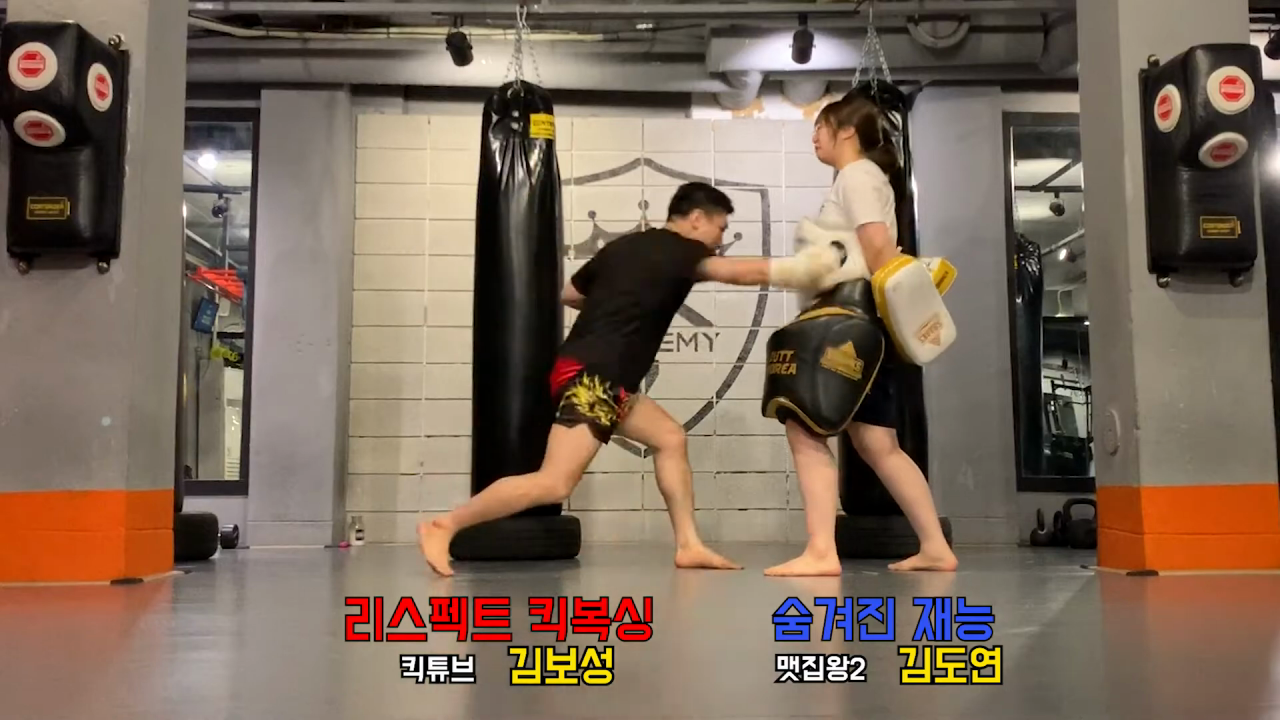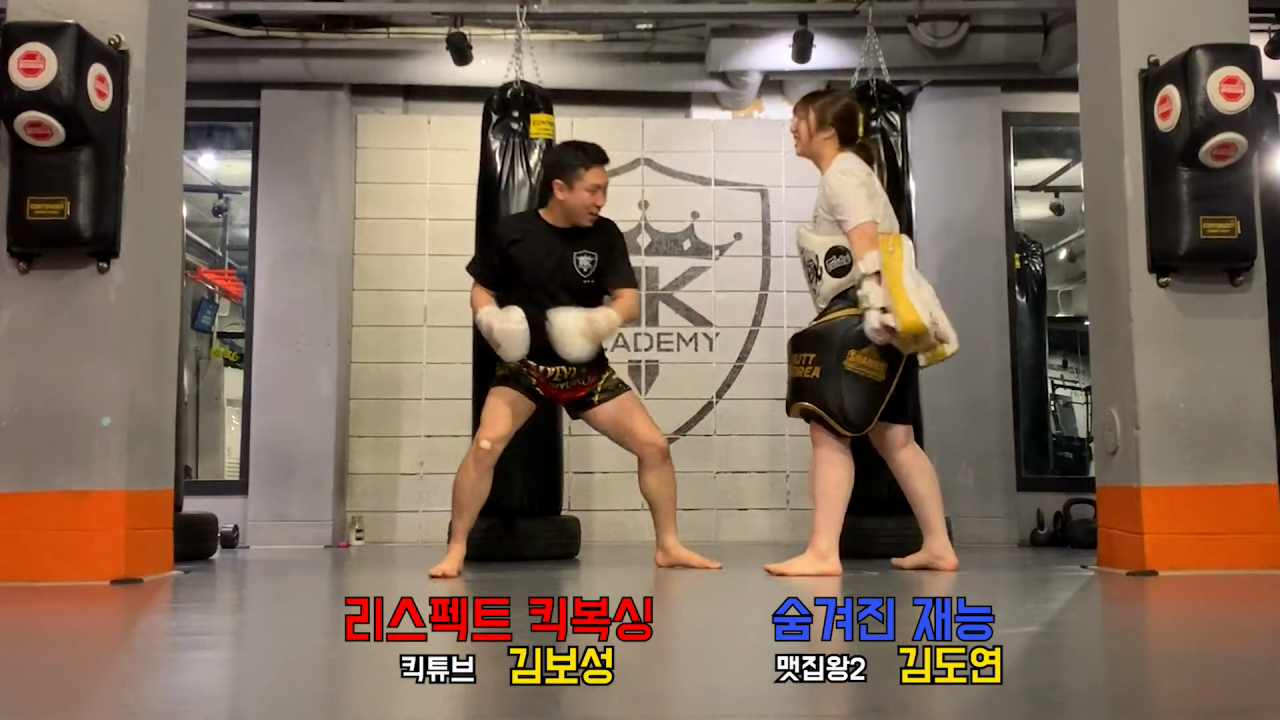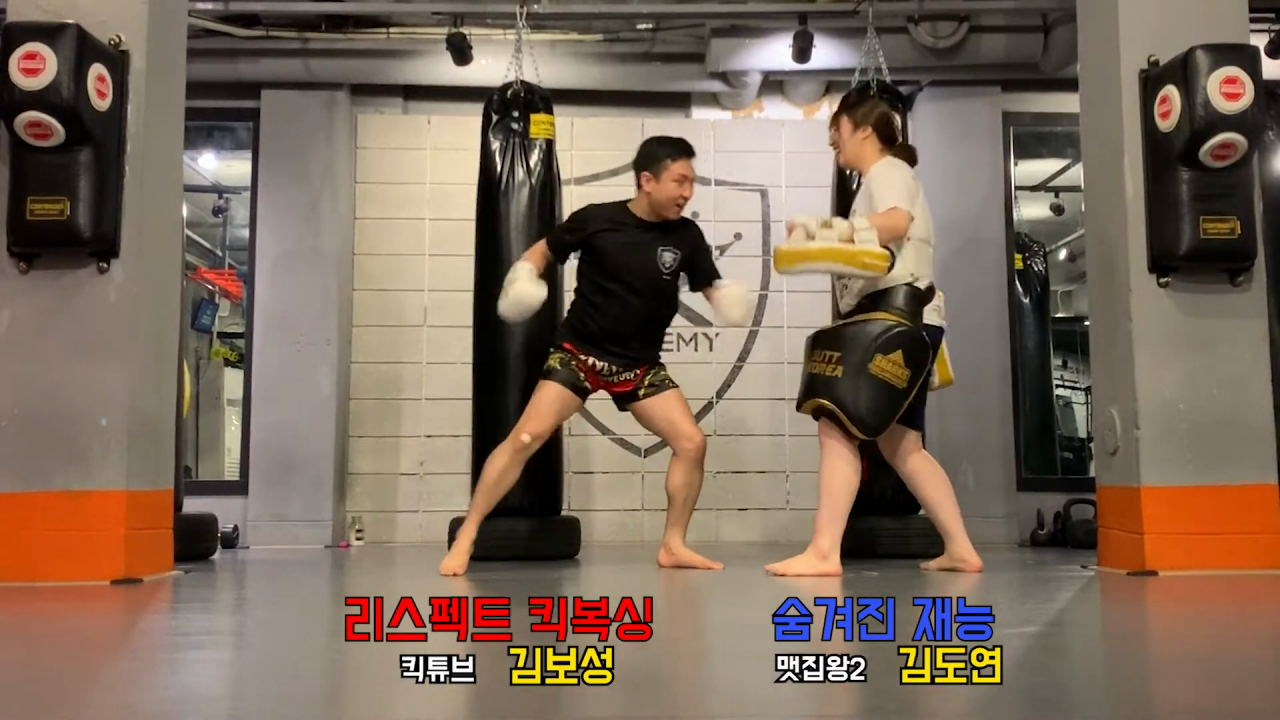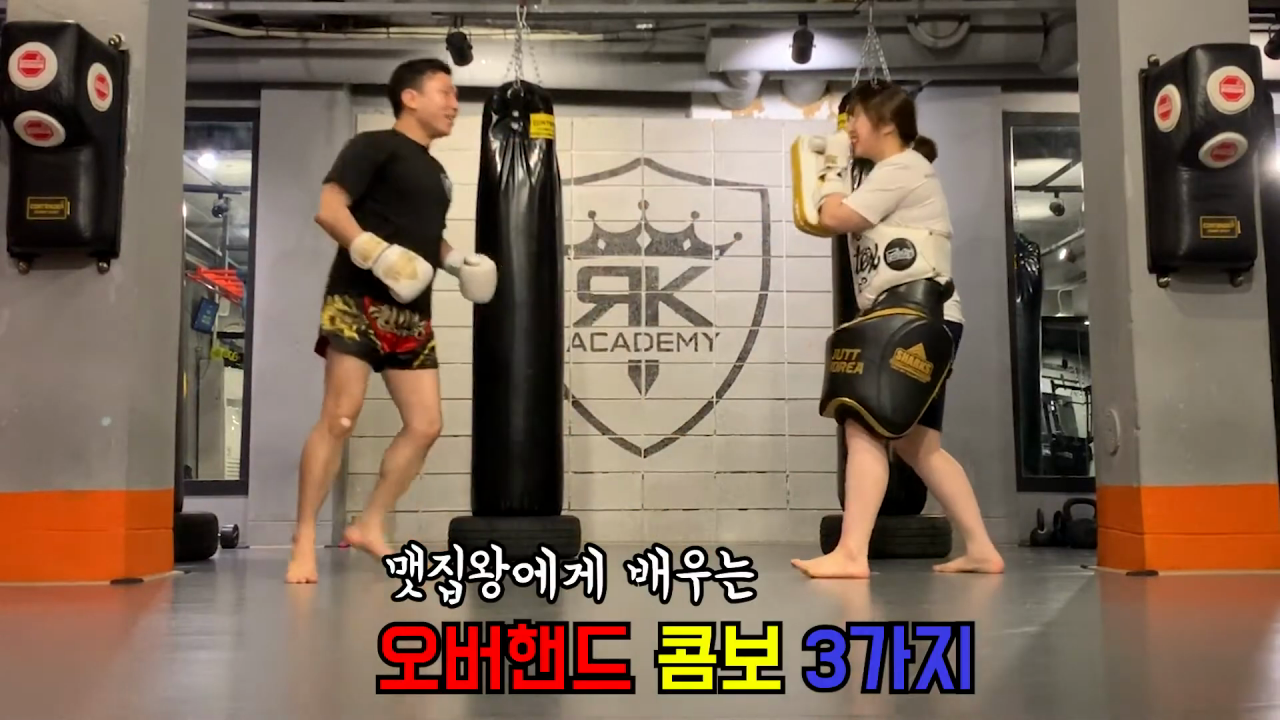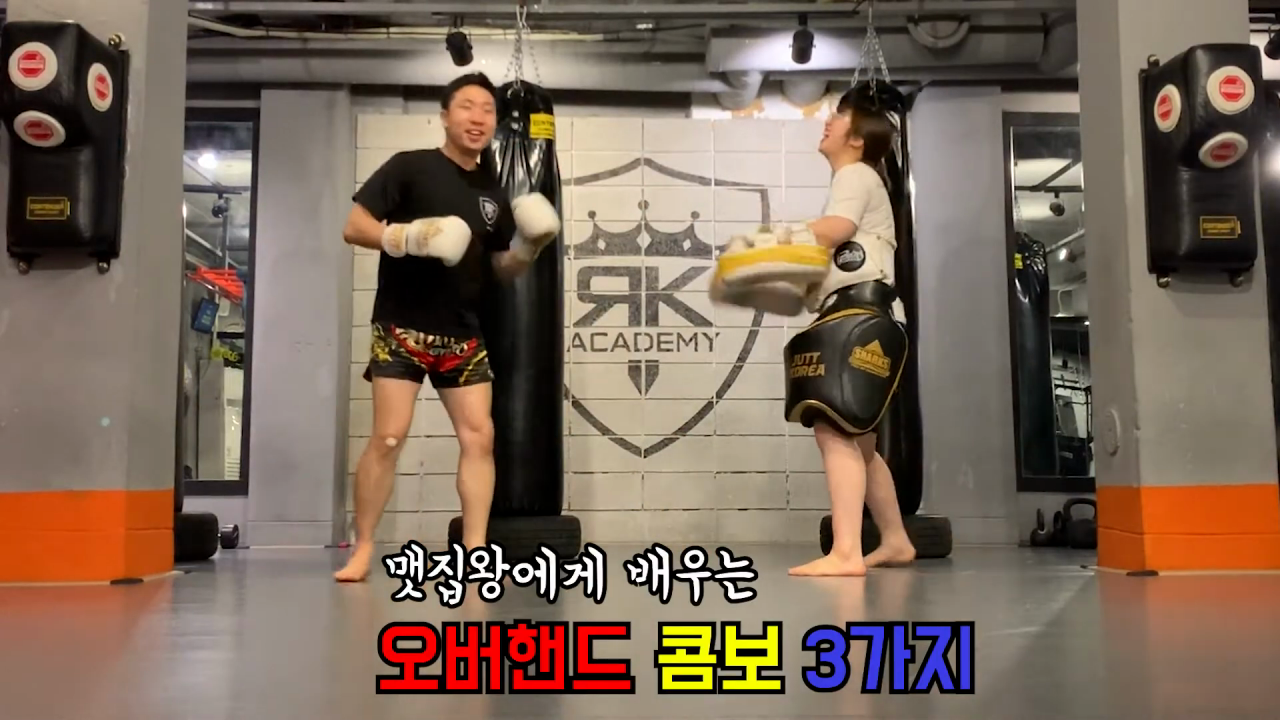
dt=1s
person 1, frame 1
left shoulder: (856, 175)
right shoulder: (863, 179)
left elbow: (878, 246)
right elbow: (882, 252)
left knee: (805, 429)
right knee: (877, 444)
left ankle: (821, 552)
right ankle: (935, 549)
person 1, frame 2
left shoulder: (839, 175)
right shoulder: (849, 172)
left elbow: (867, 243)
right elbow: (883, 244)
right hip: (878, 320)
left knee: (829, 429)
right knee: (893, 438)
left ankle: (823, 553)
right ankle: (938, 546)
person 1, frame 3
left shoulder: (889, 171)
right shoulder: (878, 180)
left elbow: (894, 224)
left knee: (838, 427)
right knee: (902, 445)
left ankle: (824, 551)
right ankle: (960, 548)
person 1, frame 4
left shoulder: (902, 171)
right shoulder: (900, 174)
left elbow: (835, 217)
left wrist: (832, 168)
left knee: (864, 429)
right knee: (916, 442)
left ankle: (851, 553)
right ankle: (981, 549)
person 1, frame 5
left shoulder: (857, 176)
right shoulder: (854, 183)
left elbow: (831, 232)
right elbow: (825, 266)
left knee: (836, 432)
right knee: (852, 437)
left ankle: (846, 553)
right ankle: (896, 540)
person 2, frame 1
left shoulder: (623, 246)
right shoulder: (680, 248)
left elbow: (572, 293)
right elbow: (731, 271)
right wrist: (791, 269)
left hip: (606, 379)
right hip: (592, 378)
left knee: (671, 439)
right knee: (553, 485)
left ankle: (688, 545)
right ankle: (443, 527)
person 2, frame 2
left shoulder: (605, 235)
right shoulder: (512, 232)
left elbow: (629, 302)
right elbow: (481, 291)
left wrist: (596, 324)
right wrist: (492, 321)
left hip: (587, 369)
right hip: (525, 365)
left knee: (654, 446)
right knee: (487, 444)
left ankle: (669, 546)
right ankle: (456, 550)
person 2, frame 3
left shoulder: (687, 236)
right shoulder: (595, 220)
left elbow: (715, 292)
right elbow: (542, 251)
left wrist: (733, 299)
right wrist: (522, 277)
left hip: (640, 365)
right hip: (578, 353)
left knee: (692, 442)
right knee: (525, 437)
left ankle: (673, 545)
right ankle: (465, 538)
person 2, frame 4
left shoulder: (434, 169)
right shoulder: (374, 146)
right elbow: (328, 210)
left wrist: (459, 261)
right wrist: (381, 255)
left hip: (412, 315)
right hip: (359, 303)
left knee: (425, 426)
right knee: (339, 418)
left ankle: (369, 525)
right ankle: (304, 542)
person 2, frame 5
left shoulder: (493, 194)
right shoulder: (410, 167)
left elbow: (506, 268)
right elbow: (354, 226)
left wrist: (531, 241)
right wrist: (409, 235)
left hip: (461, 335)
right hip: (400, 328)
left knee: (479, 438)
right knee: (388, 436)
left ankle: (475, 553)
right ankle: (363, 549)
